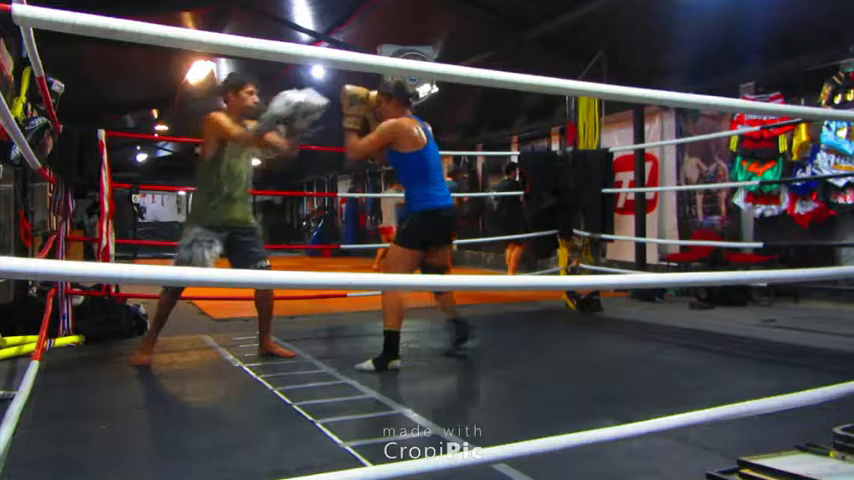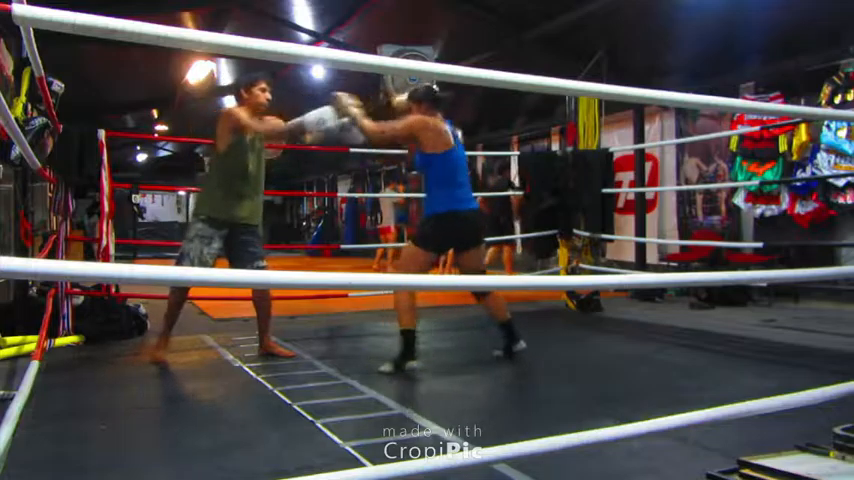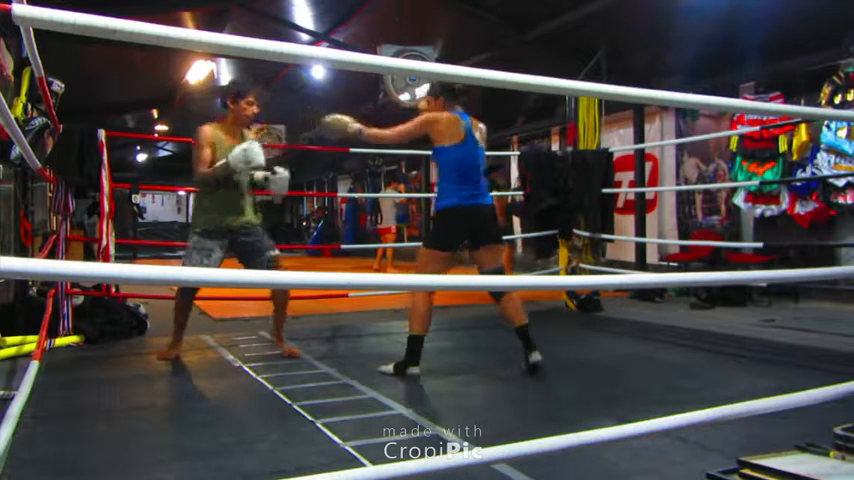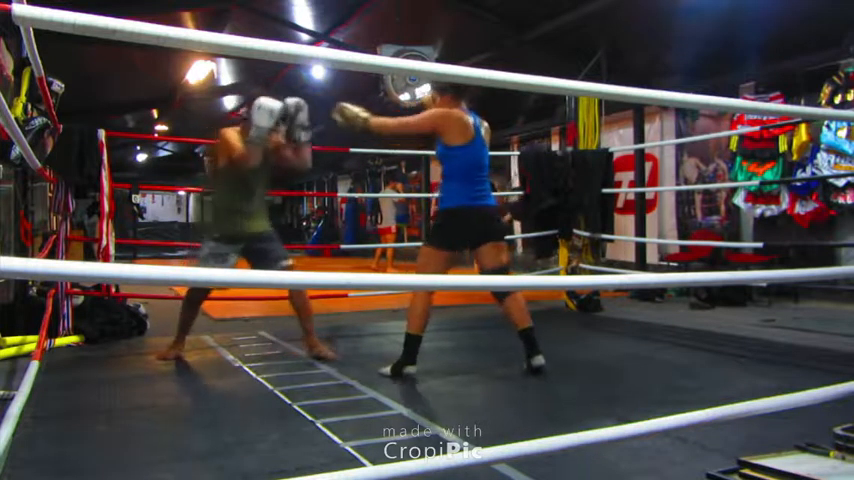
dt=0.3s
person 1, frame 1
left shoulder: (395, 126)
right shoulder: (421, 126)
left elbow: (355, 153)
right elbow: (392, 156)
left wrist: (351, 118)
right wrist: (370, 119)
left hip: (424, 214)
right hip: (443, 211)
right knee: (437, 279)
left ankle: (390, 355)
right ankle: (461, 335)
person 1, frame 2
left shoulder: (425, 125)
right shoulder: (450, 130)
left elbow: (376, 132)
left wrist: (353, 110)
right wrist: (411, 137)
left hip: (443, 219)
right hip: (469, 216)
left ankle: (407, 356)
right ankle: (512, 340)
person 1, frame 3
left shoulder: (437, 120)
right shoulder: (479, 127)
left elbow: (390, 136)
left wrist: (354, 129)
left hip: (452, 214)
right hip: (483, 212)
left knee: (423, 286)
left ankle: (411, 360)
right ankle: (531, 351)
person 1, frame 4
left shoulder: (446, 117)
right shoulder: (482, 125)
left elbow: (393, 126)
left wrist: (361, 117)
left hip: (456, 214)
right hip: (487, 212)
left knee: (424, 286)
right knee: (503, 285)
left ankle: (407, 361)
right ankle: (534, 353)
person 2, frame 1
left shoulder: (253, 127)
right shoulder: (216, 120)
left elbow: (289, 150)
right elbow: (241, 140)
left wrist: (301, 121)
right wrist: (274, 117)
left hip: (241, 218)
right hip: (209, 218)
left ankle: (265, 341)
right ankle: (149, 341)
person 2, frame 2
left shoulder: (267, 123)
right shoulder: (231, 117)
right elbow: (274, 134)
right wrist: (304, 124)
left hip: (246, 217)
right hip: (213, 214)
left ankle: (264, 341)
right ankle: (163, 340)
person 2, frame 3
left shoulder: (249, 137)
right shoulder: (207, 133)
right elbow: (201, 175)
left wrist: (266, 177)
right wrist: (230, 165)
left hip: (245, 220)
right hip: (210, 223)
left knee: (277, 270)
right knee: (190, 283)
left ankle: (279, 337)
right ankle: (176, 341)
person 2, frame 4
left shoulder: (273, 141)
right shoulder: (228, 135)
left elbow: (303, 164)
right elbow: (248, 161)
left wrist: (300, 128)
right wrist: (261, 129)
left hip: (259, 227)
right hip: (225, 228)
right knee: (199, 288)
left ankle: (312, 342)
right ankle: (178, 342)
